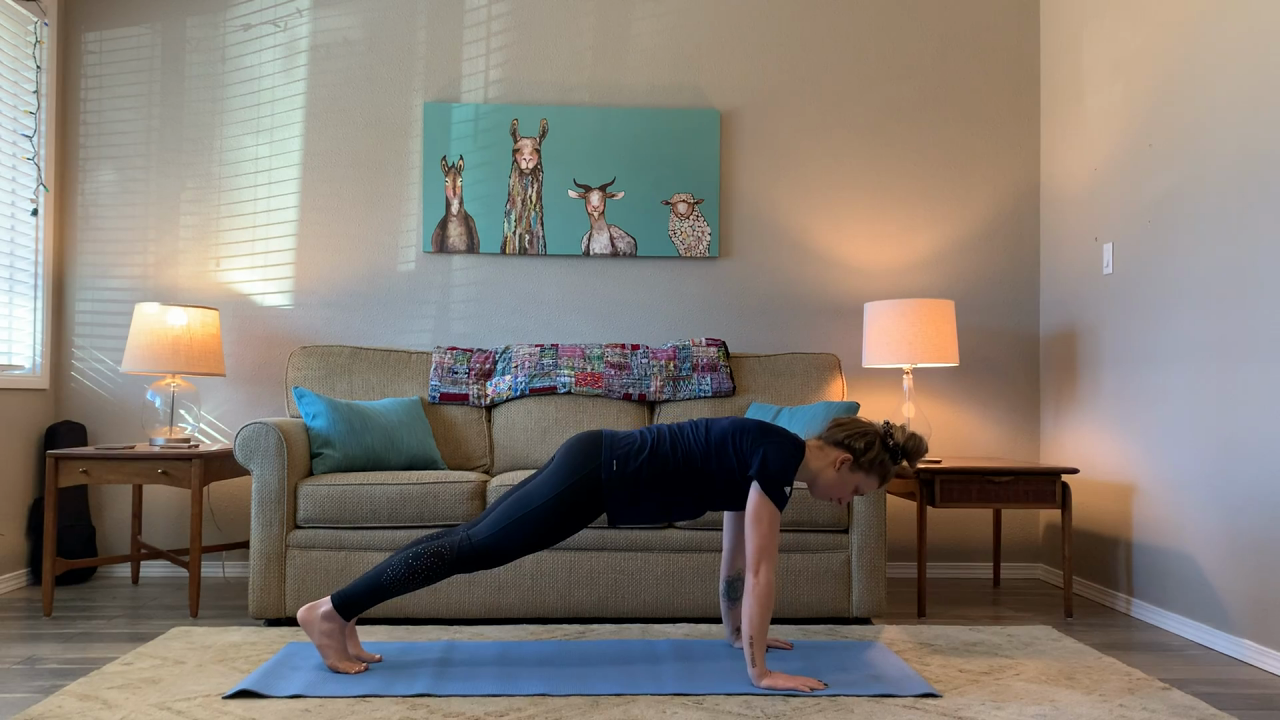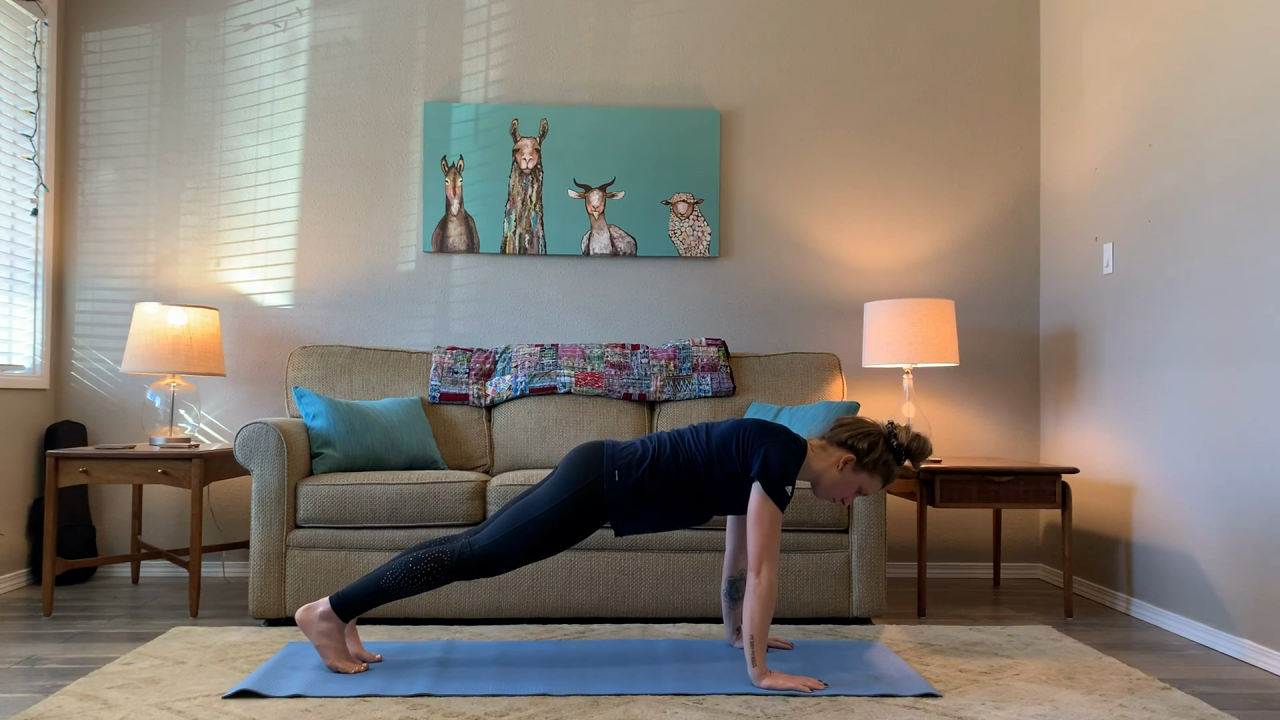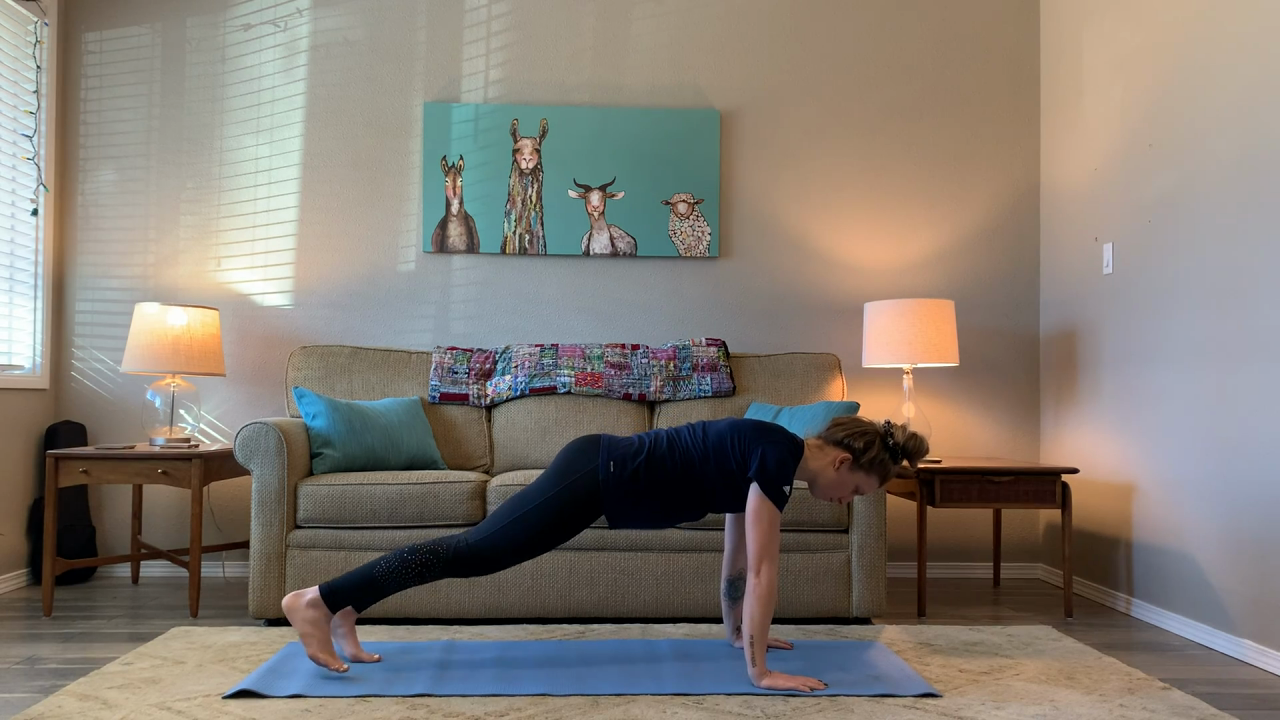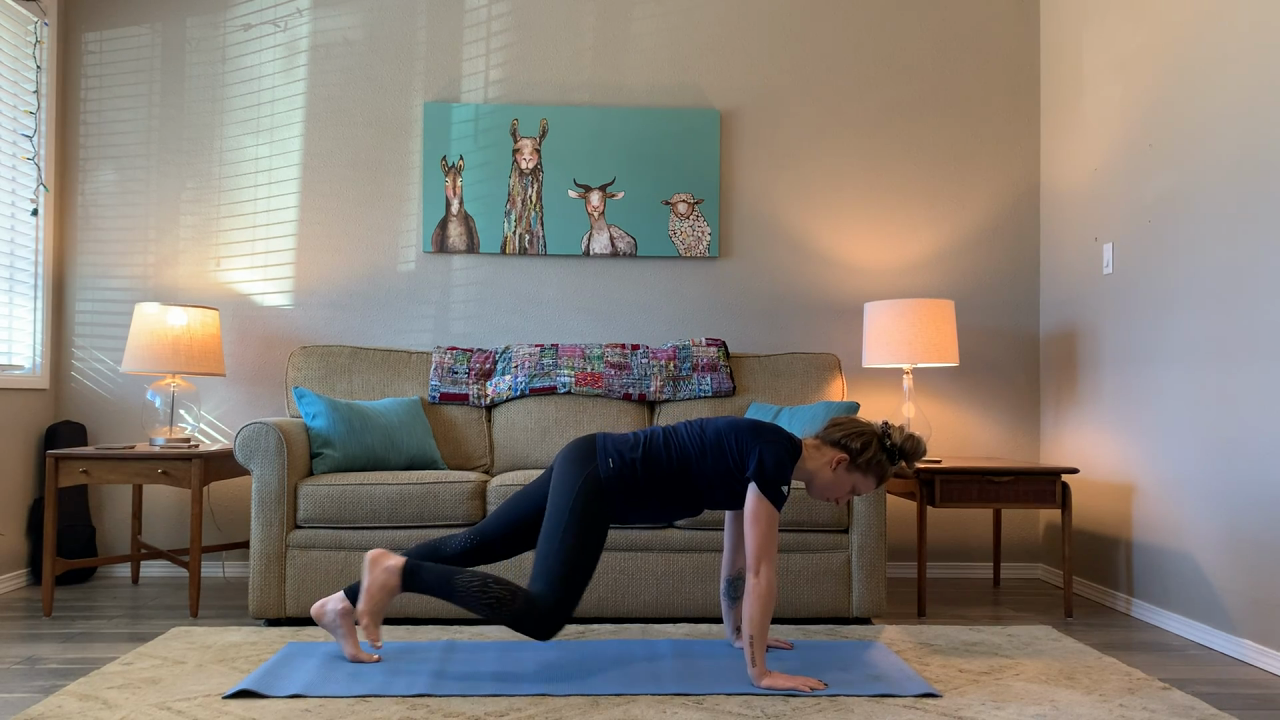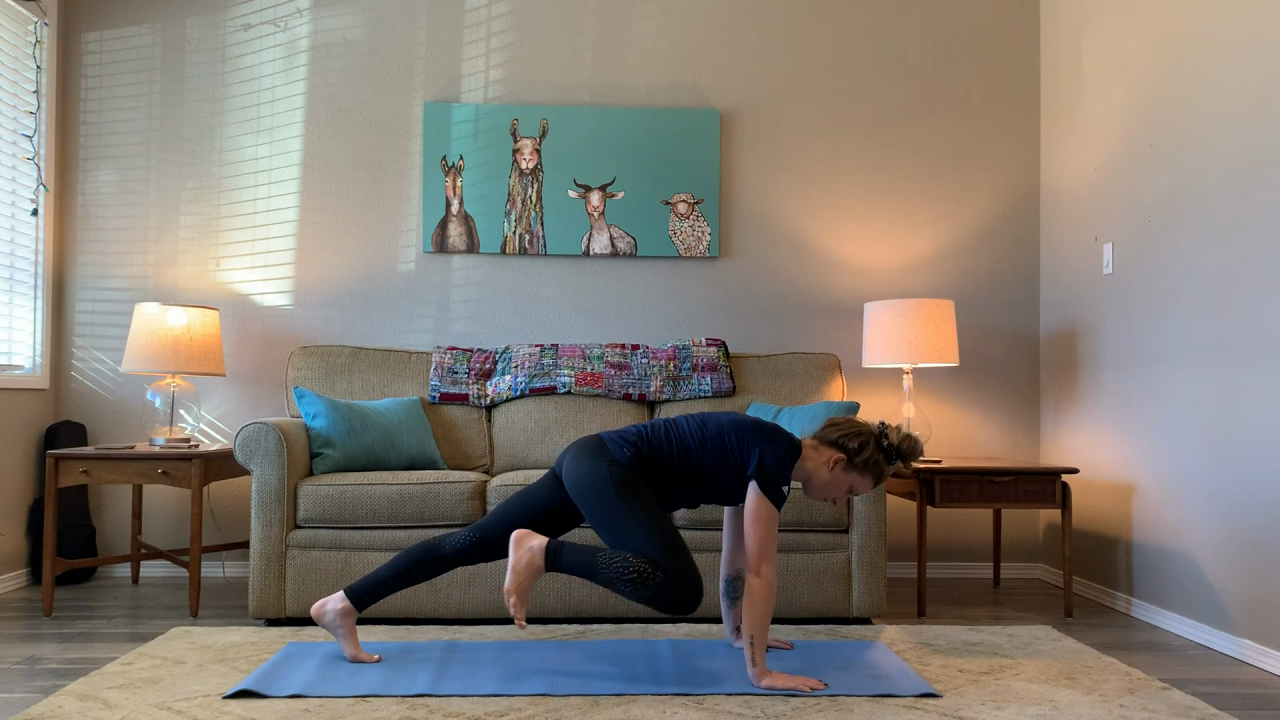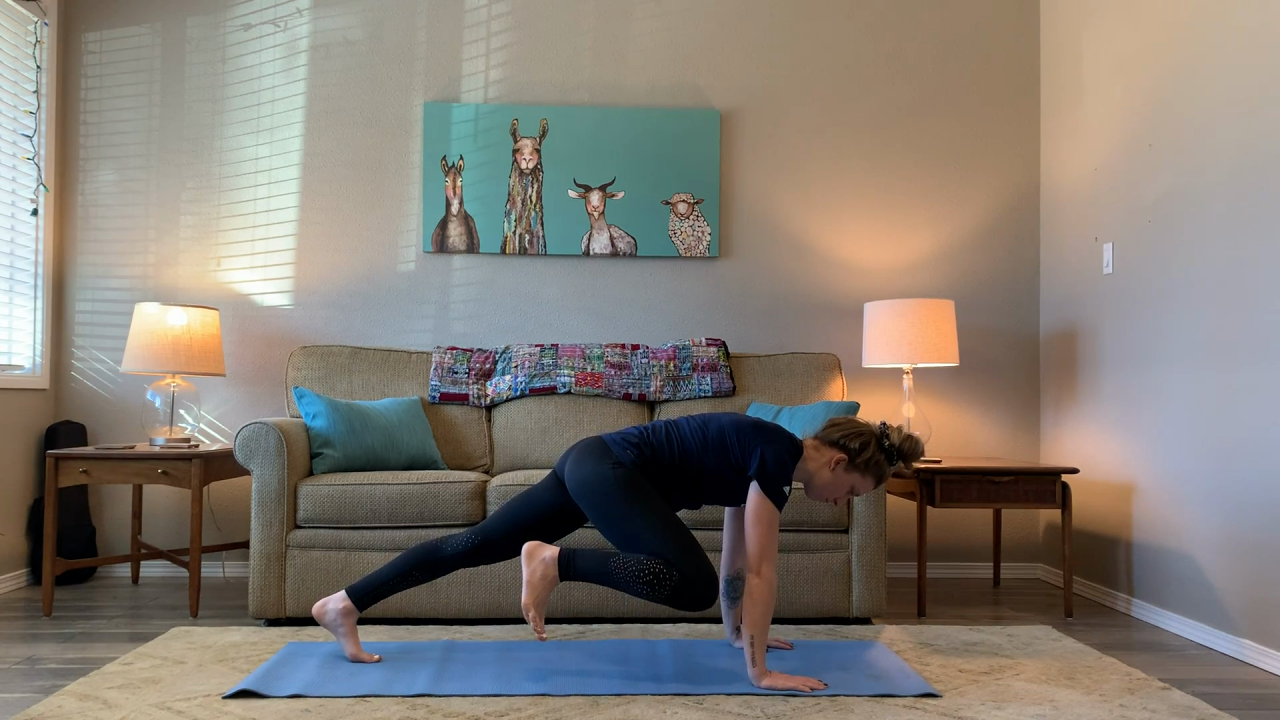
dt=0.5s
person 1, frame 1
left shoulder: (764, 459)
right shoulder: (781, 456)
left elbow: (736, 555)
right elbow: (759, 568)
left wrist: (735, 629)
right wrist: (760, 669)
left hip: (594, 462)
right hip: (595, 474)
left knee: (468, 536)
right knee: (471, 548)
left ankle: (343, 608)
right ankle: (329, 613)
person 1, frame 2
left shoulder: (767, 458)
right shoulder: (781, 454)
left elbow: (737, 558)
right elbow: (761, 570)
left wrist: (736, 630)
right wrist: (760, 670)
left hip: (598, 475)
right hip: (597, 485)
left knee: (473, 543)
right knee: (473, 557)
left ankle: (343, 608)
right ankle: (327, 612)
person 1, frame 3
left shoulder: (764, 457)
right shoulder: (779, 455)
left elbow: (737, 558)
right elbow: (761, 570)
left wrist: (737, 630)
right wrist: (760, 670)
left hip: (597, 468)
right hip: (596, 477)
left knee: (472, 543)
right knee: (471, 555)
left ankle: (345, 610)
right ankle: (317, 601)
person 1, frame 4
left shoulder: (761, 458)
right shoulder: (776, 455)
left elbow: (735, 557)
right elbow: (759, 570)
left wrist: (737, 631)
right wrist: (759, 669)
left hip: (589, 468)
right hip: (597, 472)
left knee: (471, 545)
right knee: (540, 616)
left ankle: (341, 605)
right ankle: (394, 571)
person 1, frame 5
left shoulder: (761, 458)
right shoulder: (778, 455)
left elbow: (735, 555)
right elbow: (758, 569)
left wrist: (738, 630)
right wrist: (760, 670)
left hip: (590, 465)
right hip: (605, 465)
left knee: (472, 542)
right knee: (678, 592)
left ankle: (341, 606)
right ankle: (541, 551)
person 1, frame 6
left shoulder: (761, 458)
right shoulder: (779, 456)
left elbow: (737, 557)
right elbow: (759, 569)
left wrist: (738, 631)
right wrist: (759, 670)
left hip: (591, 467)
right hip: (606, 469)
left knee: (472, 545)
right knee: (694, 585)
left ankle: (342, 605)
right ankle: (554, 562)
